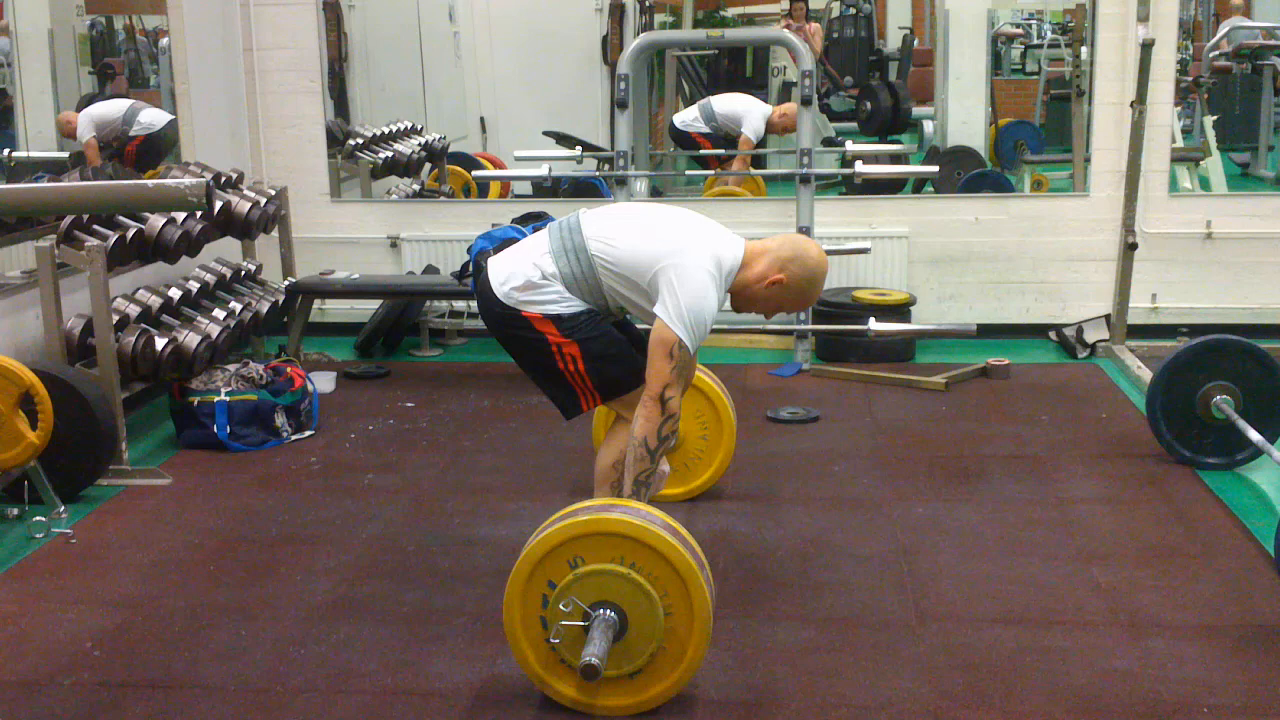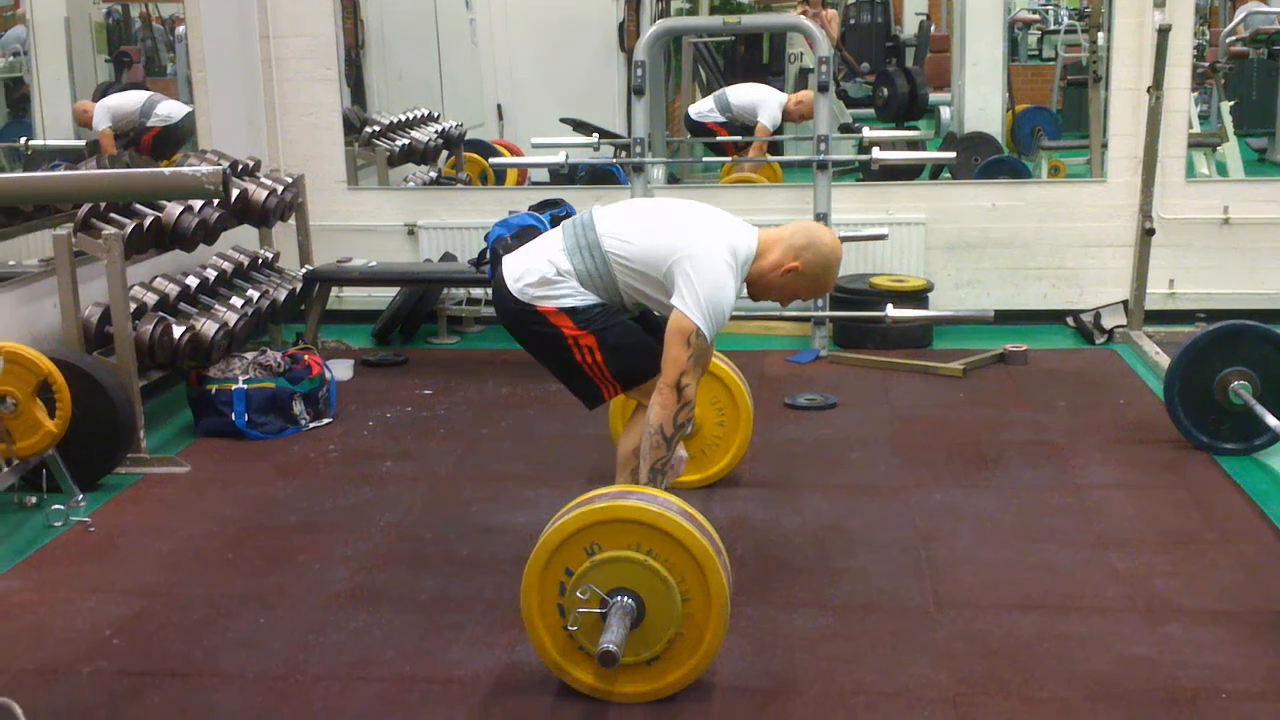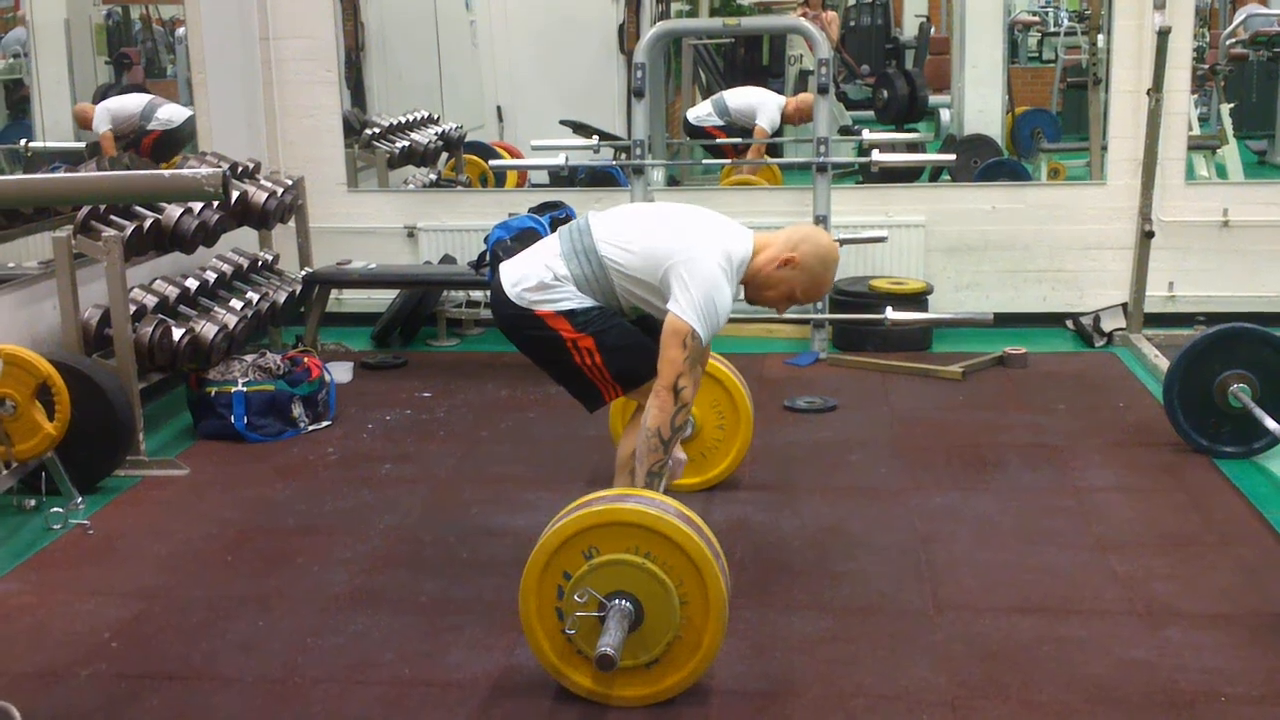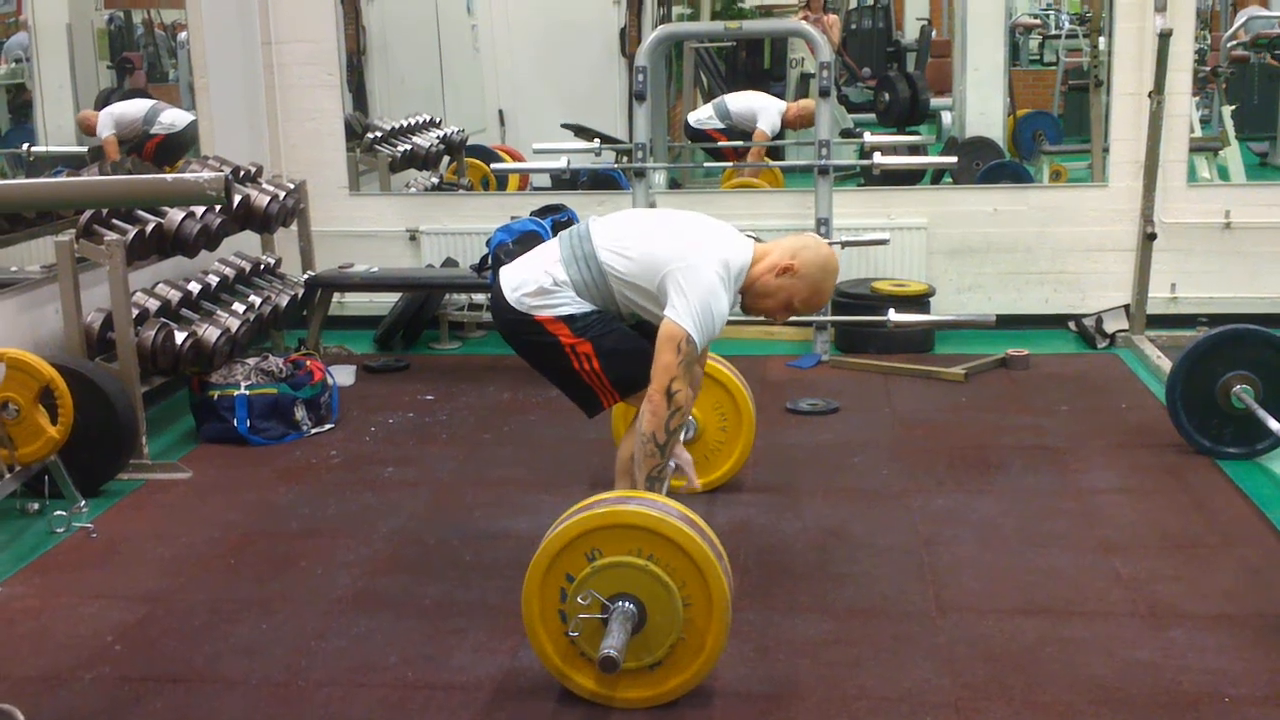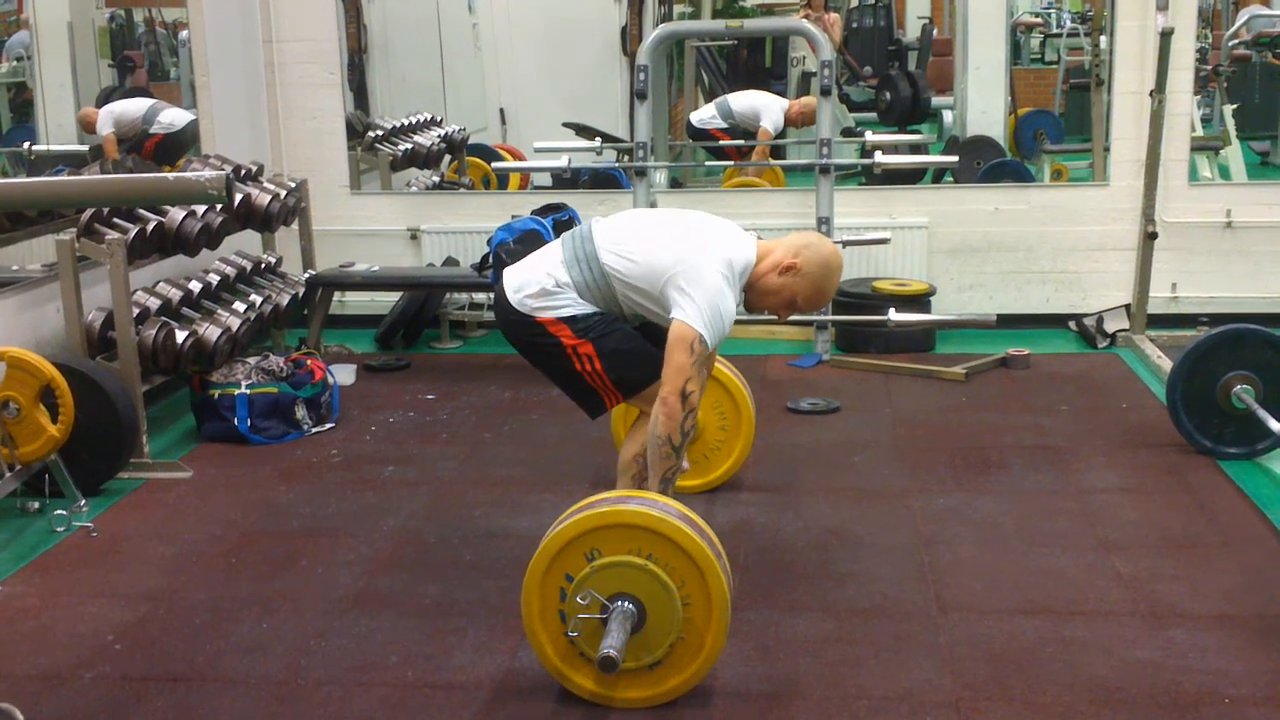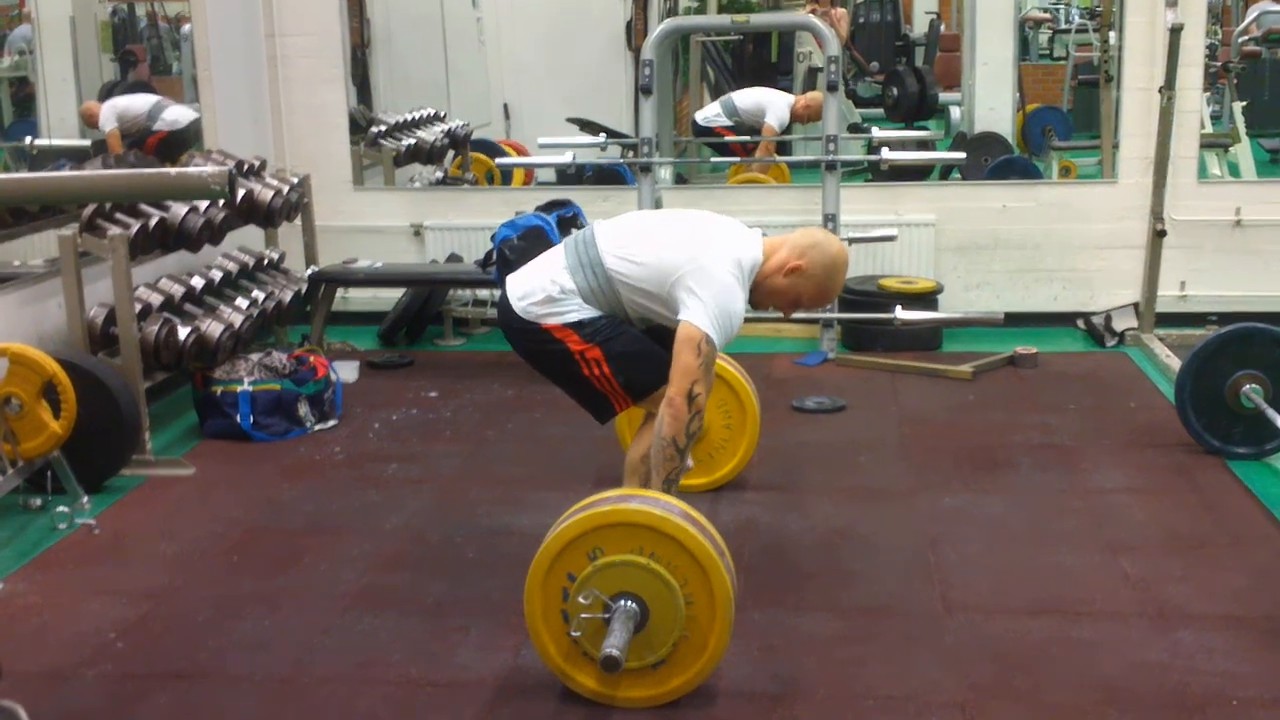
dt=0.3s
person 1, frame 1
left shoulder: (716, 249)
right shoulder: (699, 282)
left elbow: (672, 372)
right elbow: (659, 400)
left wrist: (653, 451)
left hip: (528, 275)
right hip: (522, 294)
left knee: (651, 388)
right knee: (637, 407)
person 1, frame 2
left shoulder: (730, 240)
right shoulder: (715, 274)
right elbow: (674, 388)
left wrist: (670, 439)
left hip: (545, 272)
right hip: (538, 290)
left knee: (678, 367)
right knee: (659, 393)
person 1, frame 3
left shoulder: (726, 244)
right shoulder: (712, 276)
right elbow: (670, 392)
left wrist: (667, 440)
left hip: (545, 279)
right hip: (535, 296)
left knee: (682, 372)
right knee: (665, 391)
person 1, frame 4
left shoulder: (726, 252)
right shoulder: (709, 283)
right elbow: (663, 397)
left wrist: (671, 441)
left hip: (545, 282)
right hip: (536, 299)
left knee: (684, 378)
right knee: (667, 397)
person 1, frame 5
left shoulder: (732, 247)
right shoulder: (714, 285)
right elbow: (675, 400)
left hip: (550, 284)
right hip: (538, 302)
left knee: (687, 374)
right knee: (661, 403)
person 1, frame 6
left shoulder: (735, 246)
right shoulder: (722, 286)
right elbow: (681, 402)
left hip: (554, 286)
right hip: (544, 308)
left knee: (692, 377)
right knee: (668, 401)
